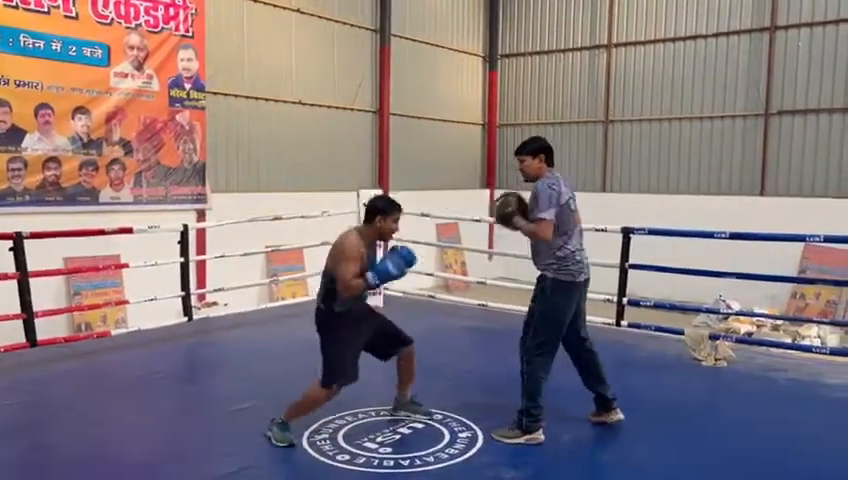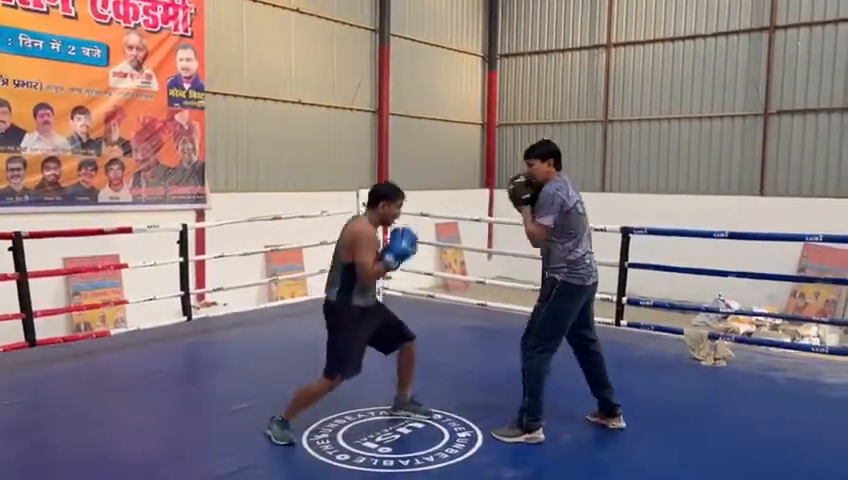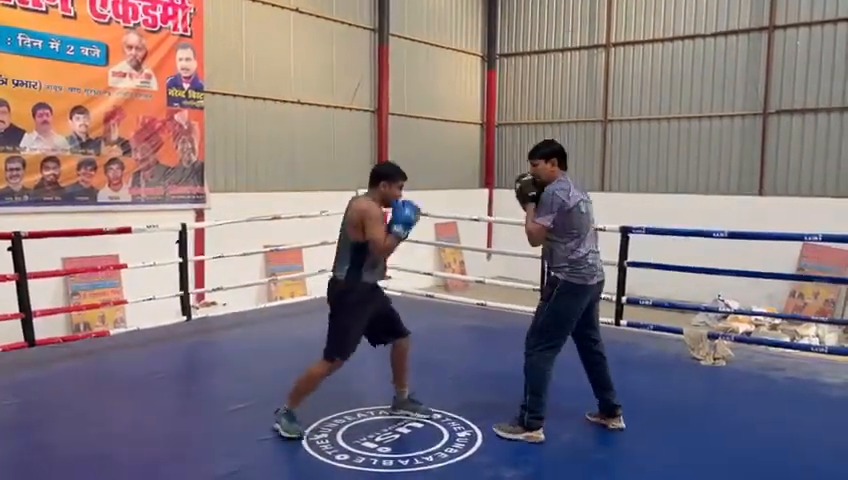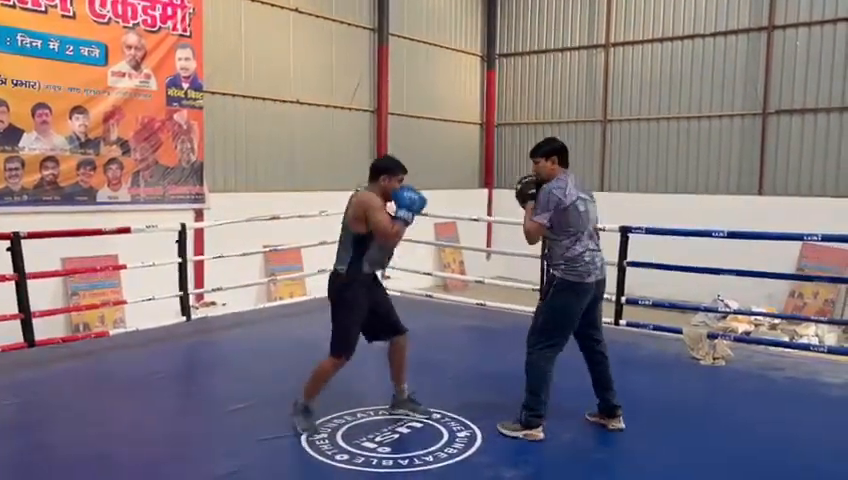
dt=0.1s
person 1, frame 1
left shoulder: (545, 187)
right shoulder: (562, 186)
left elbow: (544, 234)
left wrist: (518, 222)
right wrist: (526, 219)
left hip: (558, 278)
right hip: (577, 274)
left knee: (535, 349)
right knee: (578, 342)
left ankle: (530, 425)
right ankle: (607, 406)
person 1, frame 2
left shoulder: (552, 192)
right shoulder: (568, 189)
left elbow: (536, 238)
left wrist: (524, 208)
right wrist: (533, 203)
left hip: (566, 280)
right hip: (585, 278)
left knee: (535, 348)
right knee: (586, 343)
left ankle: (529, 425)
right ankle: (611, 411)
person 1, frame 3
left shoulder: (553, 192)
right shoulder: (575, 190)
left elbow: (535, 237)
left wrist: (529, 205)
right wrist: (537, 202)
left hip: (569, 280)
right hip: (591, 277)
left knee: (539, 347)
right knee: (590, 343)
left ankle: (531, 424)
right ankle: (611, 412)
person 1, frame 4
left shoulder: (552, 190)
right shoulder: (582, 190)
left elbow: (532, 234)
left wrist: (529, 204)
left hip: (569, 279)
right hip: (595, 276)
left knee: (541, 346)
right knee: (593, 343)
left ankle: (531, 422)
right ankle: (611, 411)
person 2, frame 1
left shoulder: (372, 241)
right shoulder: (351, 244)
right elbow: (347, 289)
left wrist: (394, 263)
right wrist: (378, 274)
left hip: (359, 311)
right hip: (335, 319)
left knee: (406, 347)
right knee: (332, 387)
left ankle: (403, 402)
right ankle: (280, 423)
person 2, frame 2
left shoulder: (364, 225)
right shoulder: (363, 230)
right elbow: (369, 273)
left wrist: (394, 252)
right wrist: (395, 255)
left hip: (364, 305)
right hip: (345, 311)
left knee: (407, 342)
right knee: (334, 377)
left ankle: (404, 400)
right ankle: (280, 422)
person 2, frame 3
left shoulder: (365, 205)
right shoulder: (369, 208)
right elbow: (381, 250)
left wrist: (394, 226)
right wrist: (401, 226)
left hip: (367, 288)
right hip: (349, 292)
left knee: (401, 339)
right knee: (333, 360)
left ankle: (402, 399)
right ankle: (286, 412)
person 2, frame 4
left shoulder: (372, 202)
right shoulder: (368, 200)
right elbow: (390, 237)
left wrist: (400, 218)
right wrist: (406, 212)
left hip: (368, 282)
right hip: (349, 285)
left knee: (398, 336)
right knee: (340, 356)
left ankle: (402, 399)
right ankle: (303, 407)
